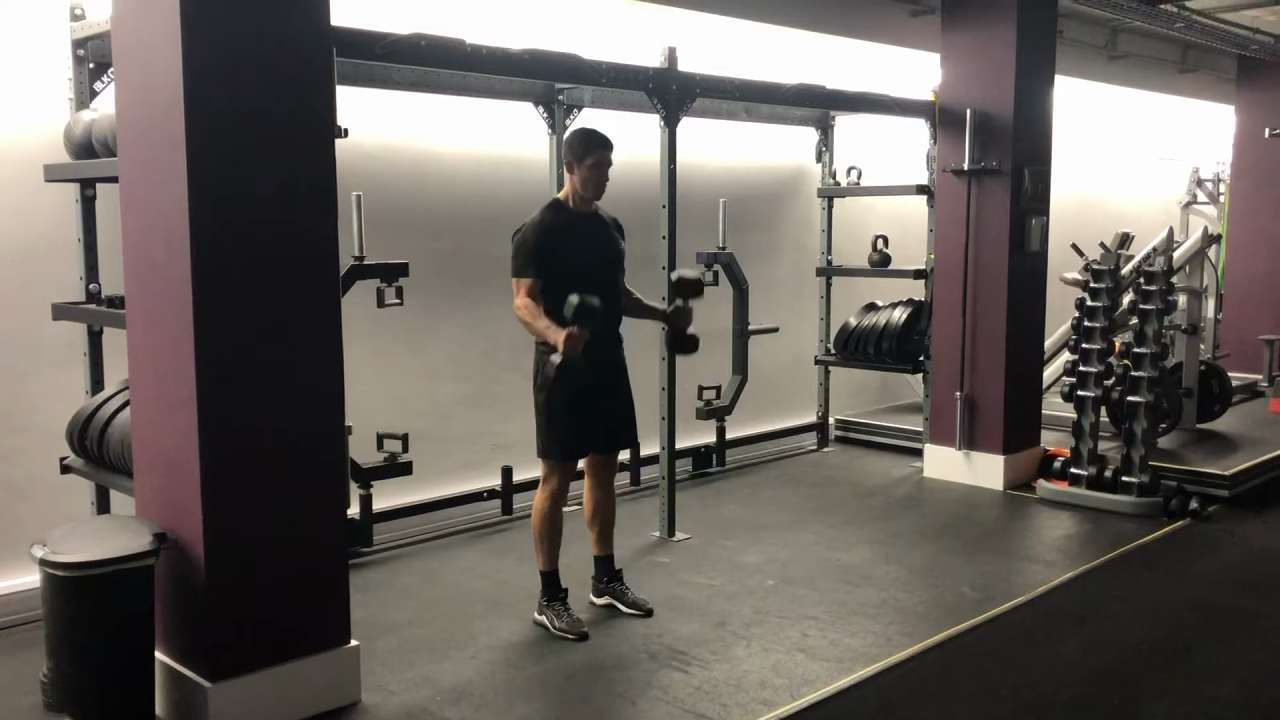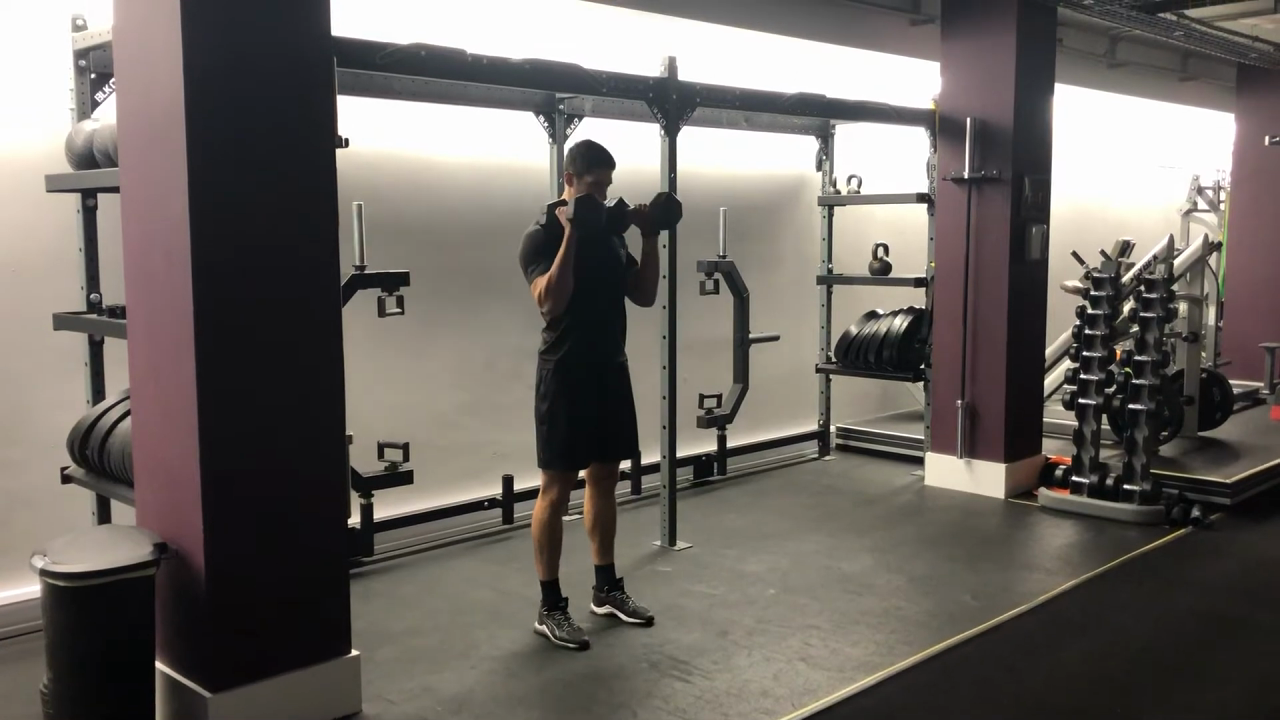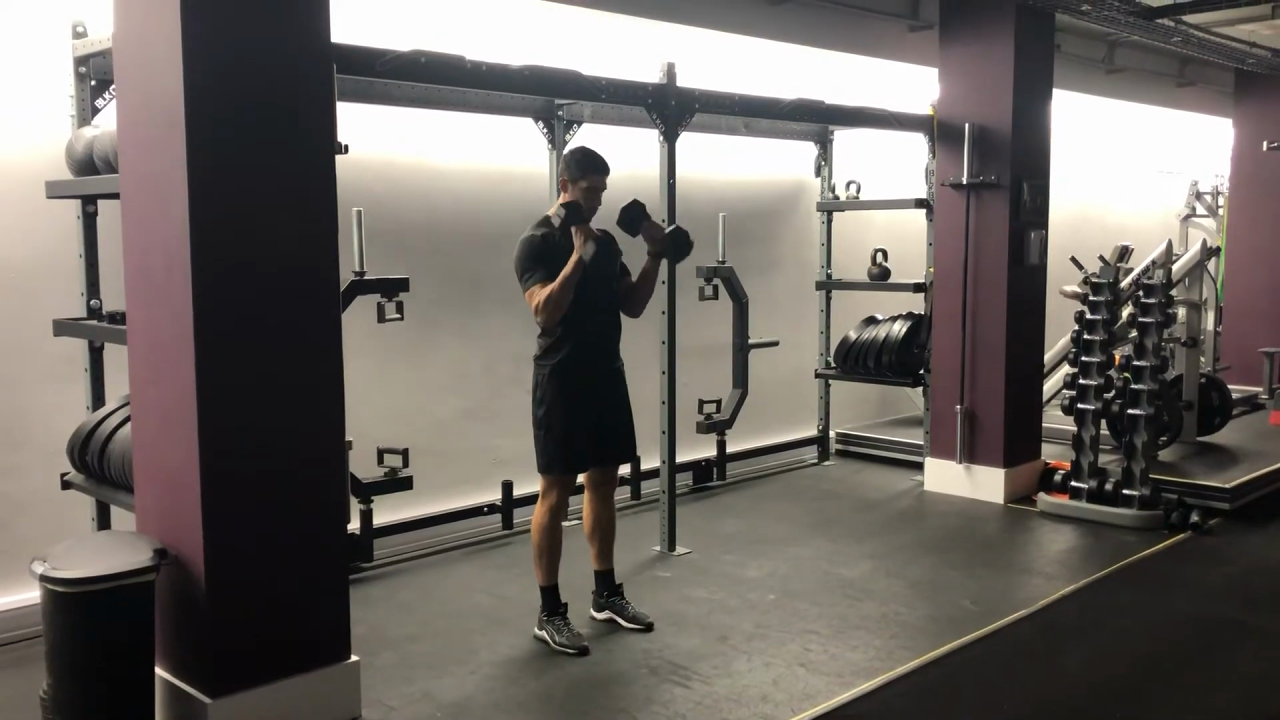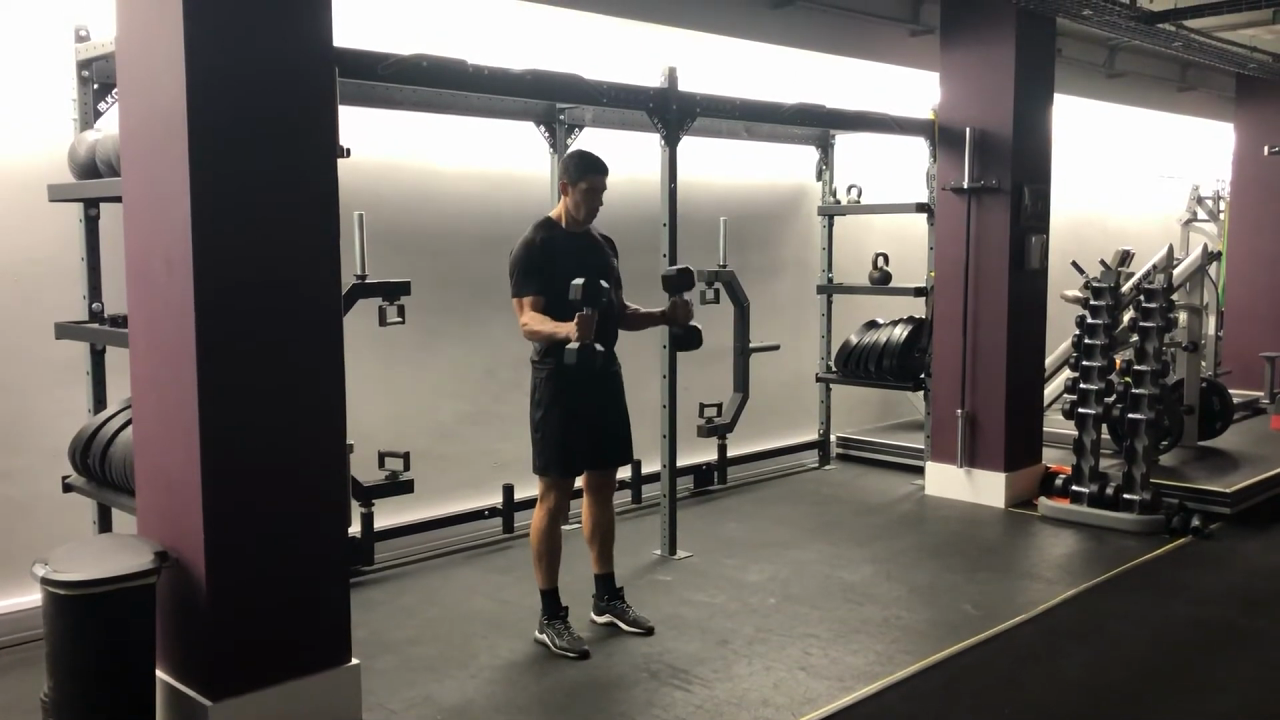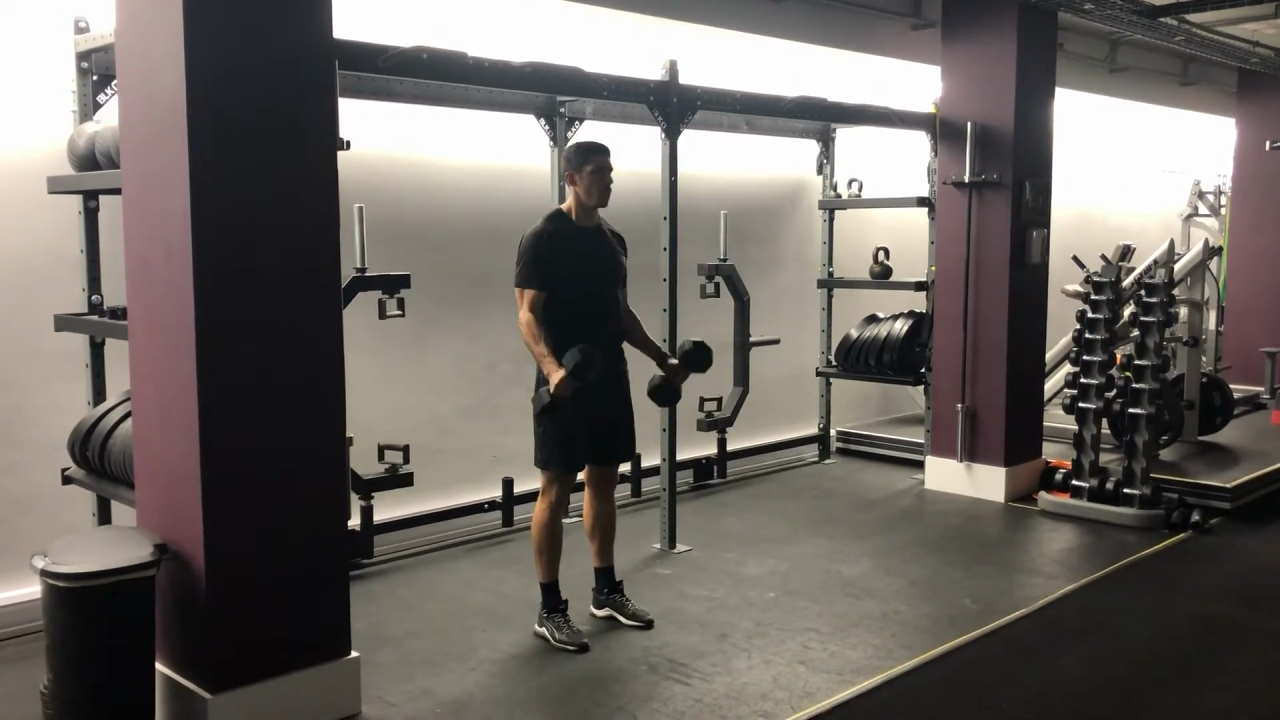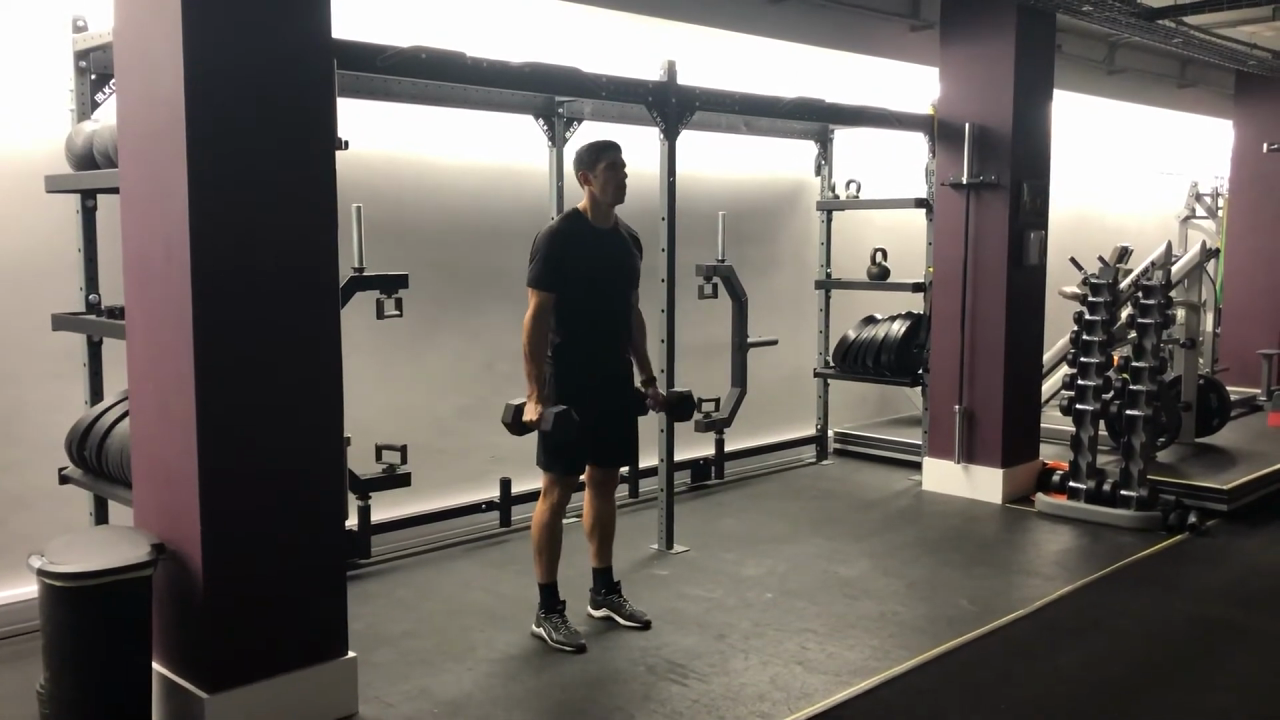
dt=0.7s
person 1, frame 1
left shoulder: (610, 226)
right shoulder: (541, 228)
right elbow: (523, 302)
left wrist: (662, 314)
right wrist: (556, 336)
left hip: (610, 363)
right hip: (566, 369)
left knee: (604, 471)
right knee: (557, 480)
left ankle: (606, 579)
right ankle: (550, 597)
person 1, frame 2
left shoulder: (610, 234)
right shoulder: (543, 236)
left elbow: (644, 295)
right elbow: (551, 302)
left wrist: (649, 238)
right wrist: (570, 236)
left hip: (611, 371)
right hip: (566, 375)
left knee: (605, 480)
right knee: (557, 489)
left ankle: (607, 588)
right ankle: (550, 607)
person 1, frame 3
left shoulder: (607, 240)
right shoulder: (539, 242)
left elbow: (632, 306)
right elbow: (544, 311)
left wrist: (653, 257)
right wrist: (577, 258)
left hip: (607, 374)
right hip: (563, 380)
left knee: (603, 484)
right knee: (556, 493)
left ankle: (607, 593)
right ankle: (550, 612)
person 1, frame 4
left shoulder: (603, 244)
right shoulder: (535, 245)
left elbow: (618, 313)
right elbow: (528, 320)
left wrist: (664, 316)
right wrist: (567, 330)
left hip: (605, 378)
right hip: (560, 383)
left knee: (602, 488)
right knee: (555, 498)
left ankle: (607, 597)
right ankle: (550, 616)
person 1, frame 5
left shoulder: (613, 239)
right shoulder: (544, 238)
right elbow: (528, 313)
left wrist: (661, 358)
right wrist: (552, 368)
left hip: (611, 376)
right hip: (568, 383)
left knee: (604, 482)
right knee: (556, 491)
left ankle: (606, 590)
right ankle: (550, 609)
person 1, frame 6
left shoulder: (628, 239)
right shoulder: (558, 238)
right elbow: (537, 317)
left wrist: (648, 378)
right wrist: (536, 395)
left hip: (616, 380)
right hip: (570, 383)
left knee: (604, 484)
right knee: (557, 491)
left ankle: (604, 591)
right ankle: (548, 610)
